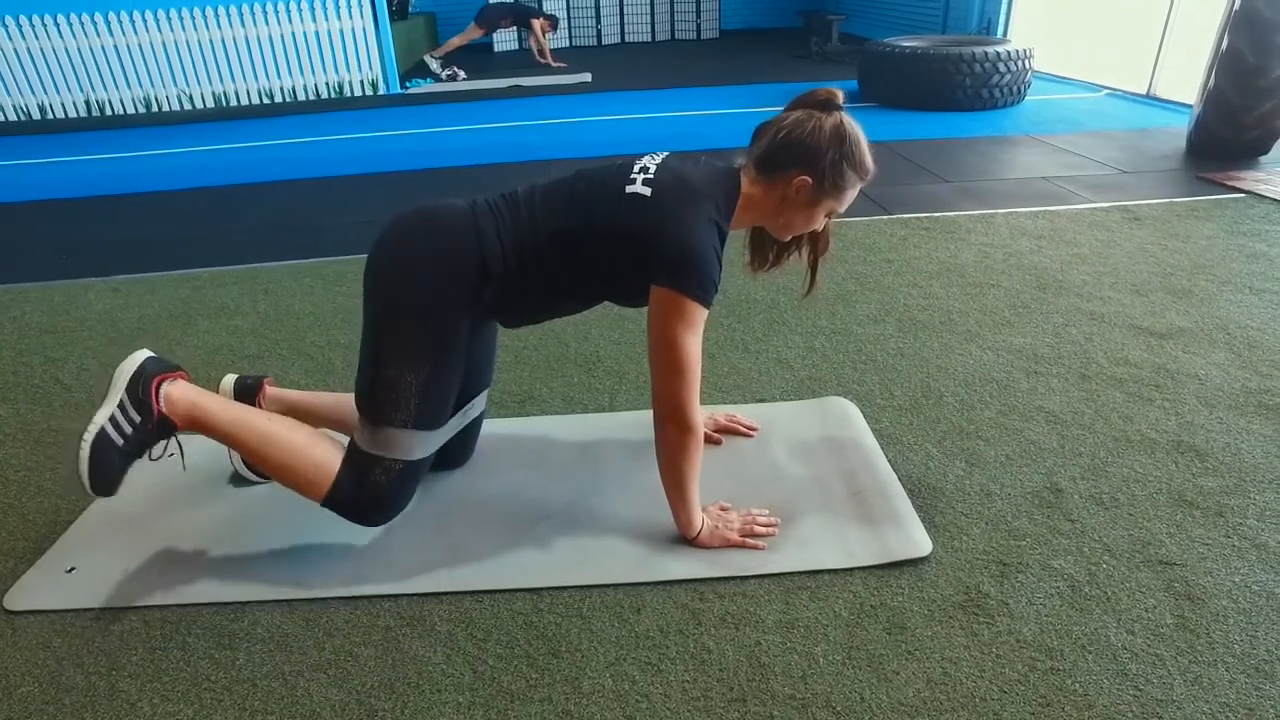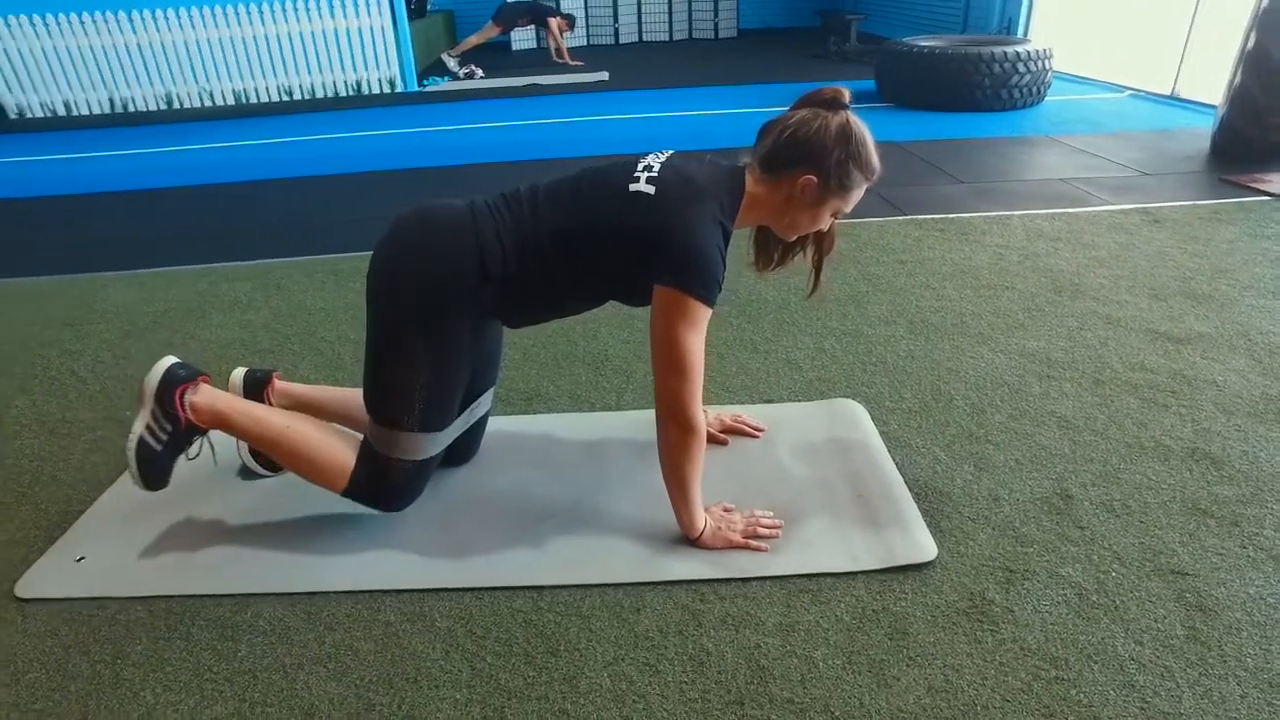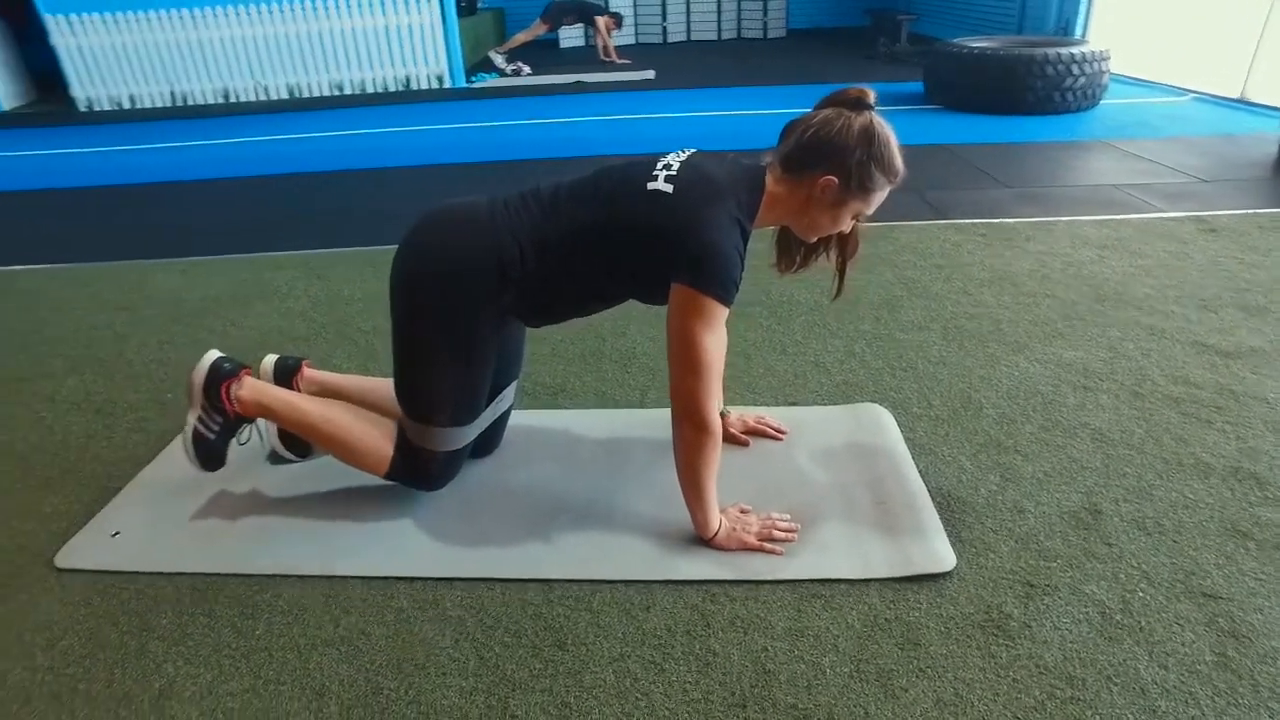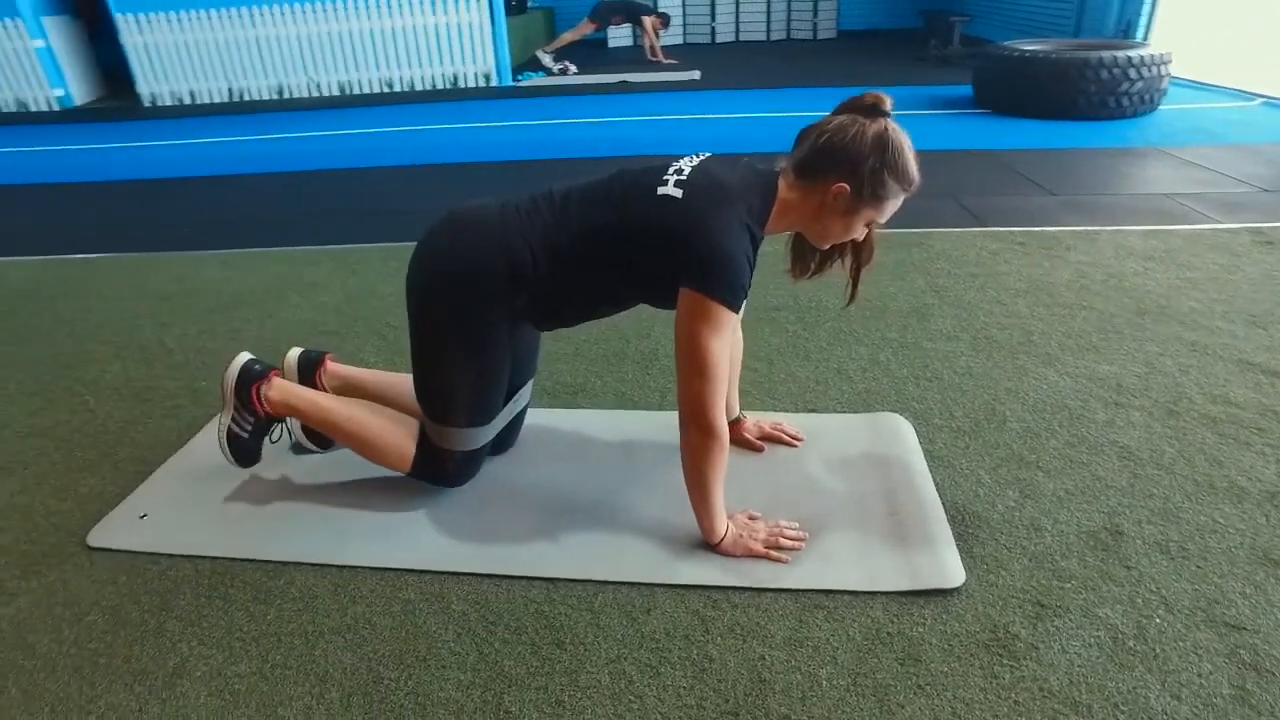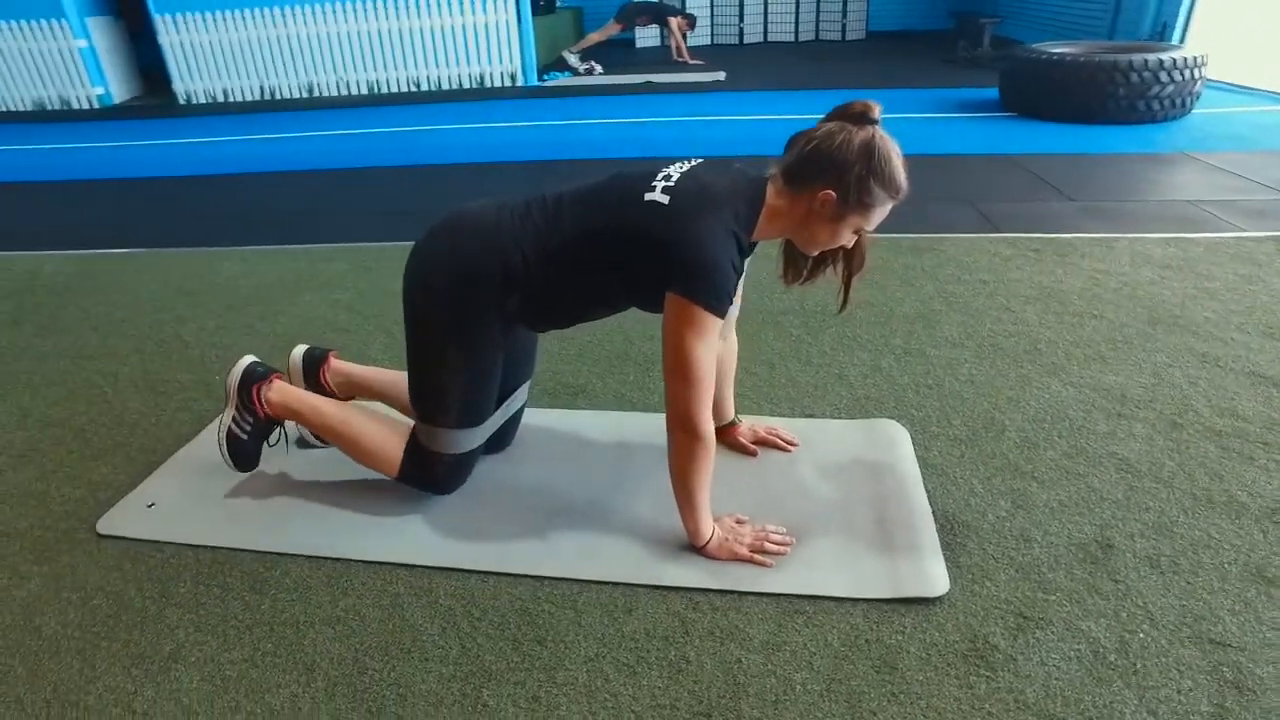
dt=0.2s
person 1, frame 1
left shoulder: (705, 183)
right shoulder: (692, 235)
right elbow: (673, 414)
left wrist: (691, 419)
right wrist: (693, 522)
left hip: (447, 260)
right hip: (433, 278)
left knee: (450, 449)
right knee: (371, 492)
left ankle: (259, 397)
right ankle: (168, 396)
person 1, frame 2
left shoulder: (712, 182)
right shoulder: (695, 233)
right elbow: (676, 411)
left wrist: (698, 417)
right wrist: (696, 524)
left hip: (451, 260)
right hip: (436, 279)
left knee: (456, 445)
right knee: (391, 481)
left ankle: (268, 392)
right ankle: (196, 401)
person 1, frame 3
left shoulder: (733, 181)
right shoulder: (712, 232)
left elbow: (706, 324)
right elbow: (690, 413)
left wrist: (722, 415)
right wrist: (711, 524)
left hip: (477, 259)
right hip: (455, 276)
left knee: (479, 435)
right knee: (428, 464)
left ankle: (300, 382)
right ankle: (241, 394)
person 1, frame 4
left shoulder: (749, 189)
right shoulder: (722, 235)
left elbow: (724, 328)
right elbow: (700, 417)
left wrist: (737, 420)
right wrist: (718, 530)
left hip: (498, 261)
right hip: (469, 276)
left knee: (496, 433)
right knee: (450, 461)
left ankle: (322, 375)
right ankle: (270, 392)
person 1, frame 5
left shoulder: (743, 197)
right shoulder: (706, 240)
left elbow: (720, 332)
right elbow: (687, 420)
left wrist: (730, 423)
right wrist: (704, 533)
left hip: (500, 266)
right hip: (463, 277)
left knee: (493, 434)
right knee: (440, 468)
left ankle: (326, 372)
right ankle: (272, 395)
